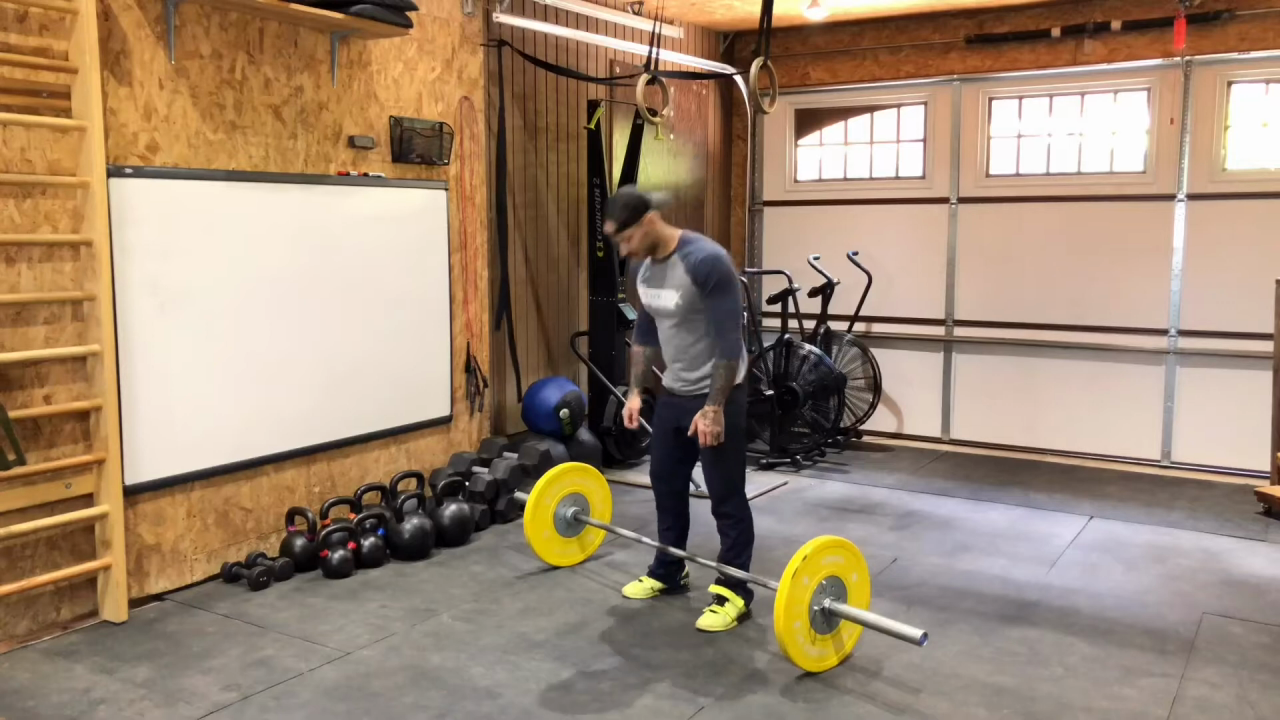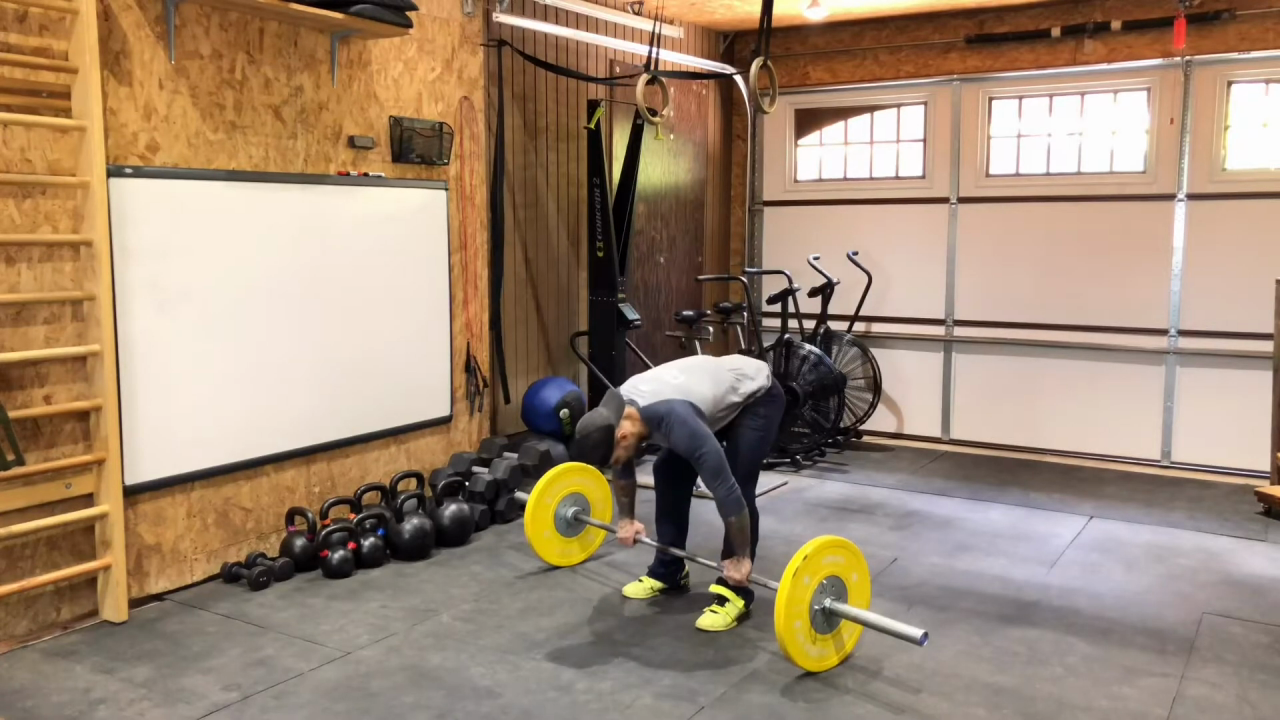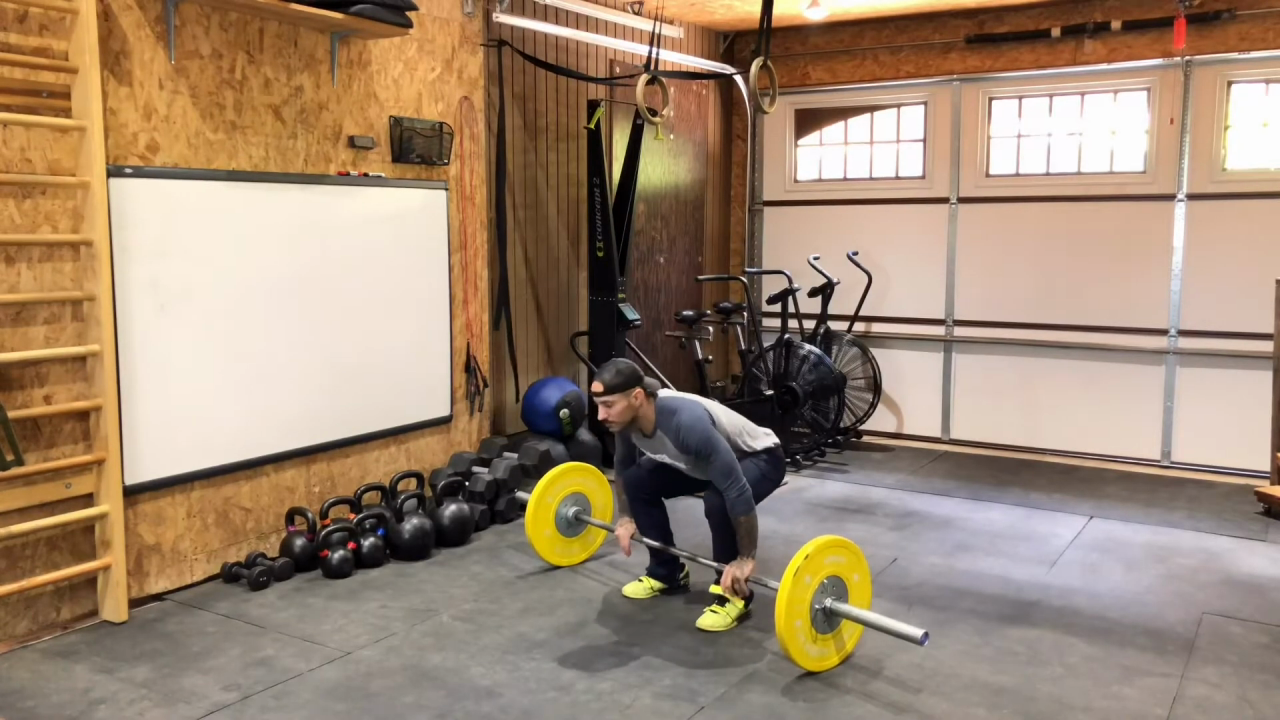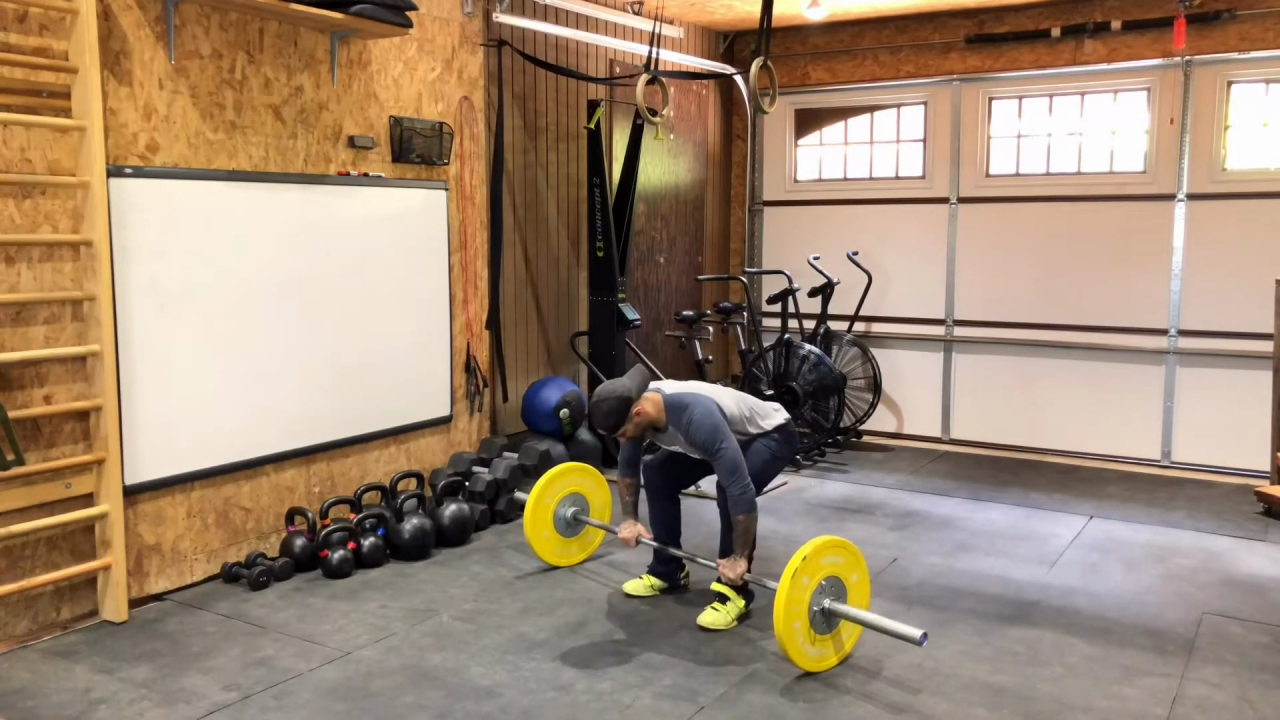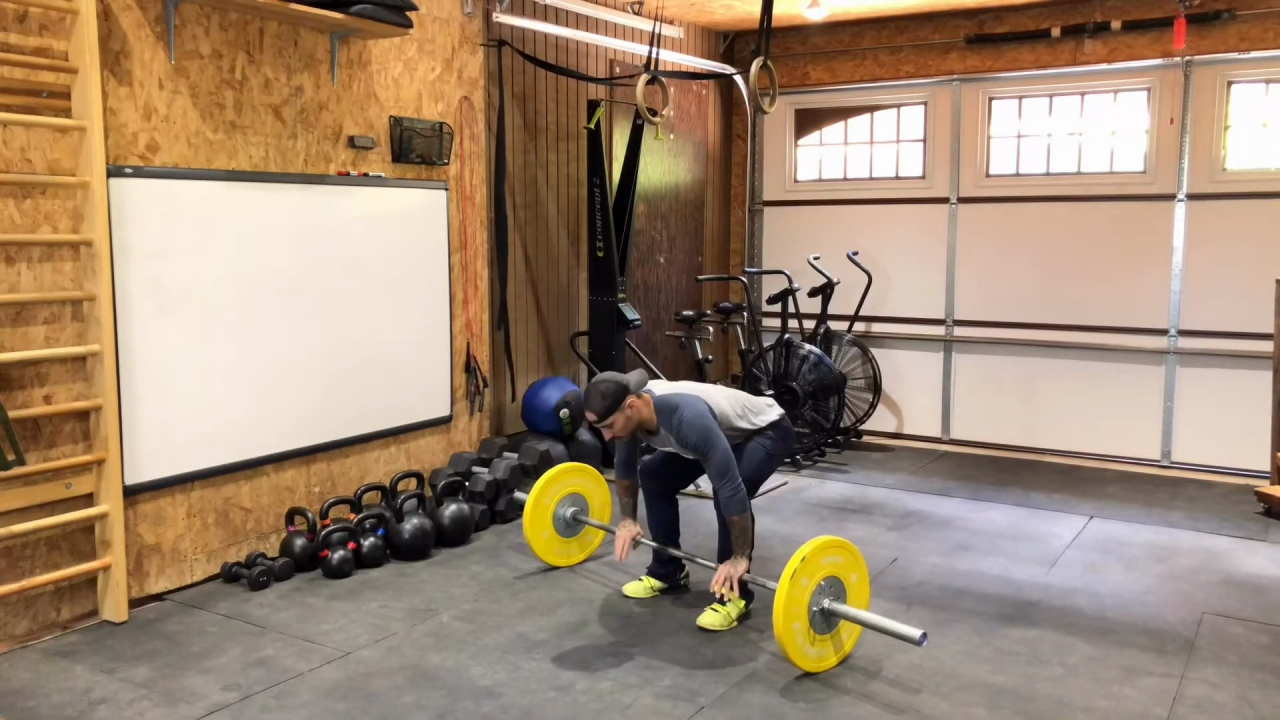
dt=1s
person 1, frame 1
left shoulder: (705, 260)
right shoulder: (644, 266)
left elbow: (729, 340)
right elbow: (643, 332)
left wrist: (715, 407)
right wrist: (635, 391)
left hip: (717, 395)
right hip: (674, 392)
left knee: (726, 495)
right knee: (666, 482)
left ankle: (734, 592)
right ankle: (667, 573)
person 1, frame 2
left shoulder: (676, 421)
right shoulder: (616, 411)
left elbow: (724, 488)
right elbow: (622, 469)
left wrist: (741, 558)
right wrist: (626, 518)
left hip: (756, 398)
right hip: (718, 391)
left knee: (738, 484)
right knee: (668, 473)
left ankle: (734, 591)
right ankle: (669, 571)
person 1, frame 3
left shoulder: (686, 422)
right shoulder: (629, 417)
left elbow: (737, 491)
right elbow: (624, 467)
left wrist: (746, 558)
right wrist: (625, 517)
left hip: (761, 457)
left knee: (717, 501)
right knee: (637, 481)
left ankle: (733, 594)
right ankle: (667, 572)
person 1, frame 4
left shoulder: (697, 418)
right shoulder: (637, 407)
left elbow: (740, 488)
right elbow: (628, 465)
left wrist: (740, 558)
right wrist: (629, 518)
left hip: (772, 434)
right hip: (729, 434)
left knee: (728, 489)
right knee: (657, 473)
left ankle: (735, 591)
right ankle: (668, 570)
person 1, frame 5
left shoulder: (687, 418)
right shoulder: (631, 412)
left elbow: (730, 488)
right elbow: (625, 467)
left wrist: (740, 557)
right wrist: (627, 519)
left hip: (767, 431)
right hip: (725, 431)
left knee: (724, 491)
right knee: (653, 474)
left ankle: (735, 592)
right ankle: (668, 571)
